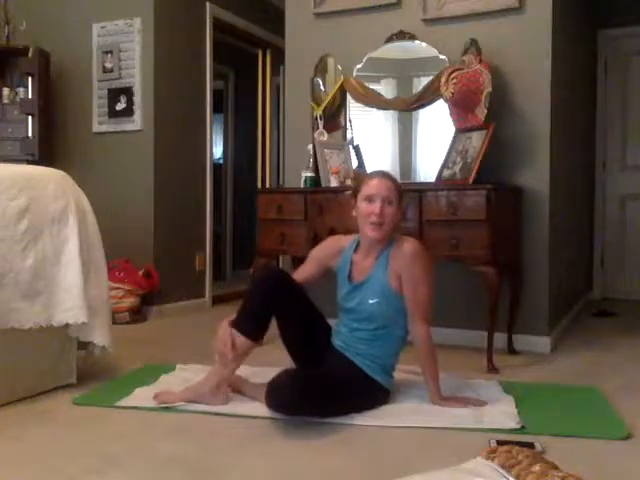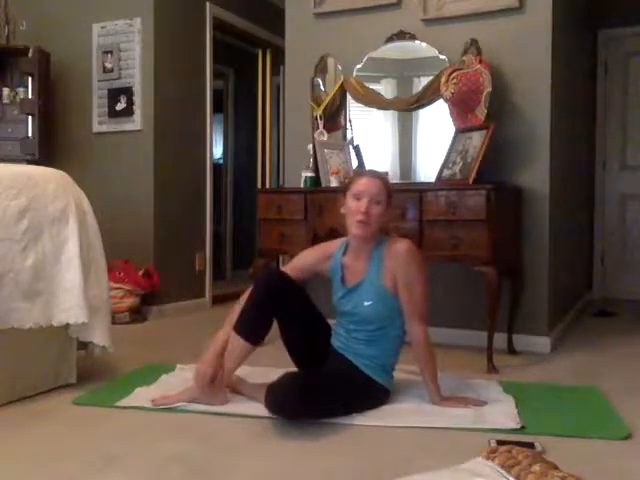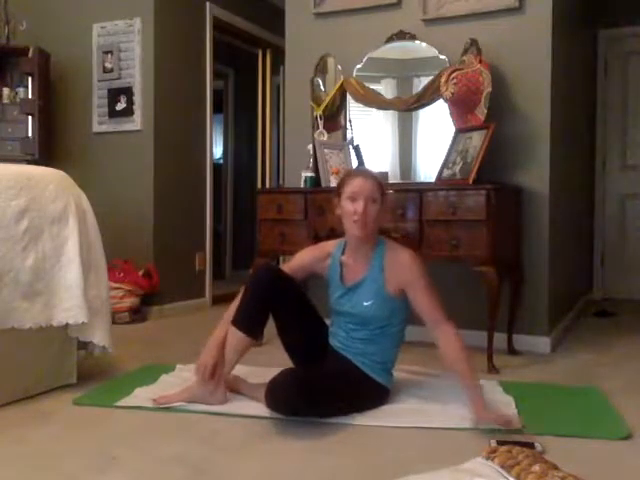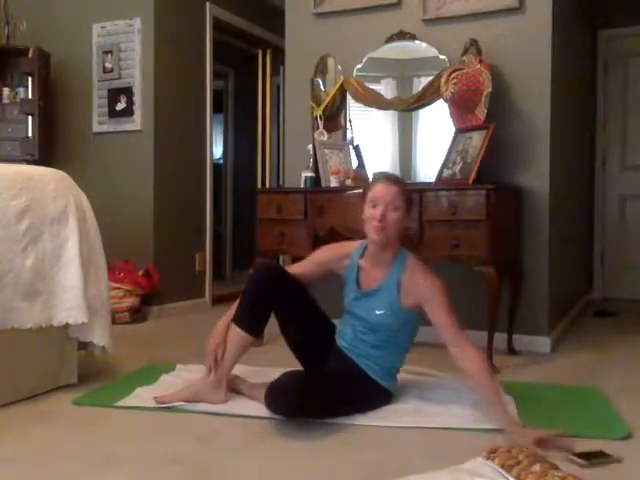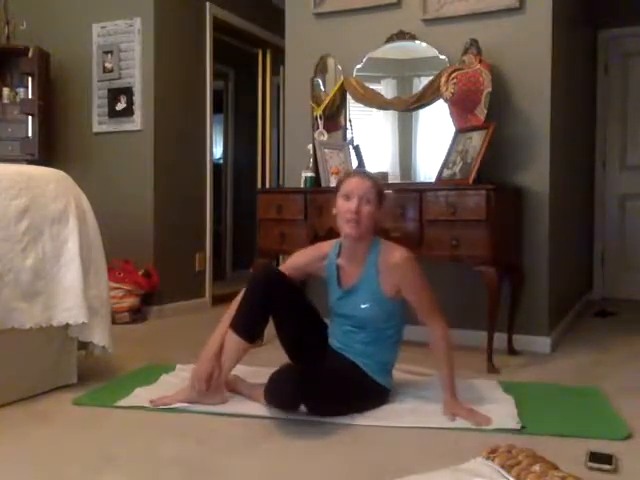
dt=1s
person 1, frame 1
left shoulder: (408, 253)
right shoulder: (336, 248)
left elbow: (419, 327)
right elbow: (287, 286)
left wrist: (437, 395)
right wrist: (230, 323)
left hip: (365, 380)
right hip: (329, 351)
left knee: (288, 390)
right knee: (270, 278)
left ankle: (237, 384)
right ankle: (215, 382)
person 1, frame 2
left shoulder: (400, 253)
right shoulder: (327, 254)
left elbow: (417, 328)
right elbow: (255, 294)
left wrist: (437, 396)
right wrist: (214, 351)
left hip: (366, 380)
right hip: (329, 353)
left knee: (288, 396)
right knee: (272, 282)
left ankle: (235, 384)
right ankle: (215, 382)
person 1, frame 3
left shoulder: (400, 261)
right shoulder: (324, 255)
left elbow: (442, 329)
right elbow: (257, 288)
left wrist: (478, 401)
right wrist: (217, 339)
left hip: (364, 380)
right hip: (326, 353)
left knee: (288, 391)
right knee: (266, 277)
left ankle: (235, 384)
right ankle: (213, 384)
person 1, frame 4
left shoulder: (417, 279)
right shoulder: (342, 255)
left elbow: (462, 348)
right elbow: (273, 281)
left wrist: (509, 422)
right wrist: (225, 321)
left hip: (366, 381)
right hip: (331, 348)
left knee: (288, 394)
right knee: (267, 276)
left ankle: (236, 385)
right ankle: (215, 381)
person 1, frame 5
left shoulder: (395, 262)
right shoulder: (321, 256)
left elbow: (436, 325)
right elbow: (251, 294)
left wrist: (450, 396)
right wrist: (212, 351)
left hip: (364, 380)
right hip: (327, 352)
left knee: (285, 387)
right knee: (266, 279)
left ankle: (233, 385)
right ankle: (211, 384)
